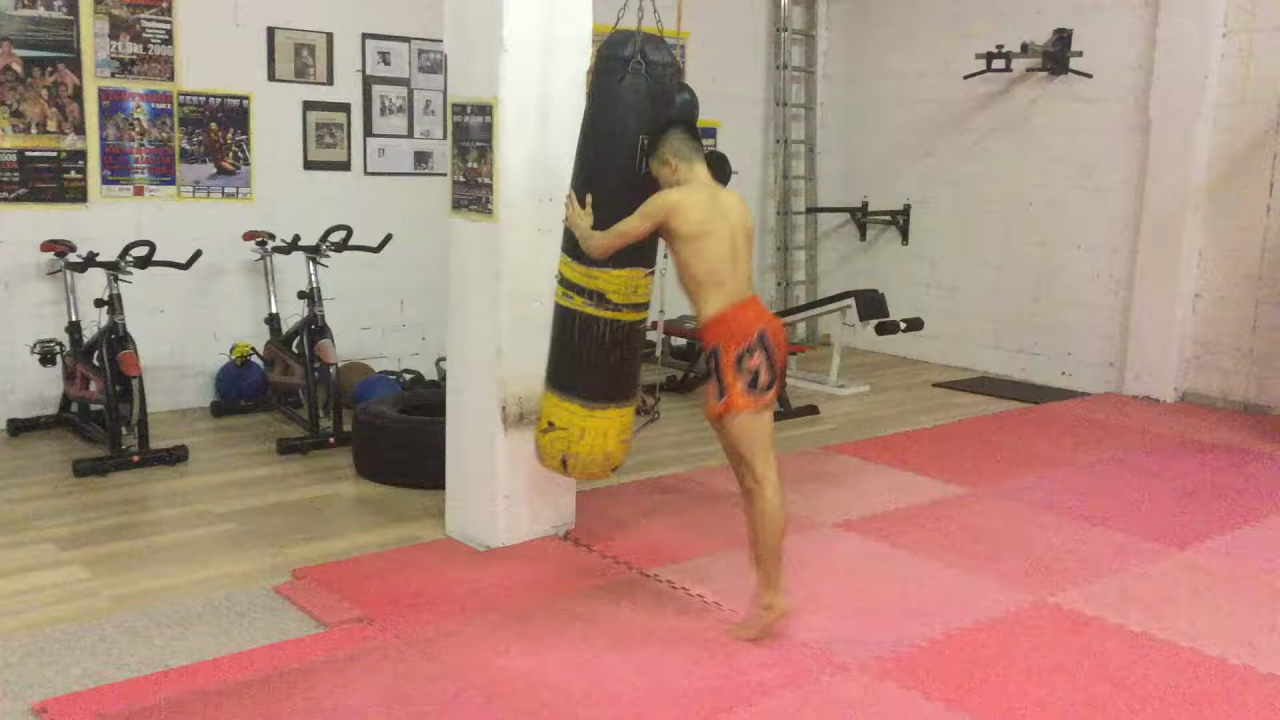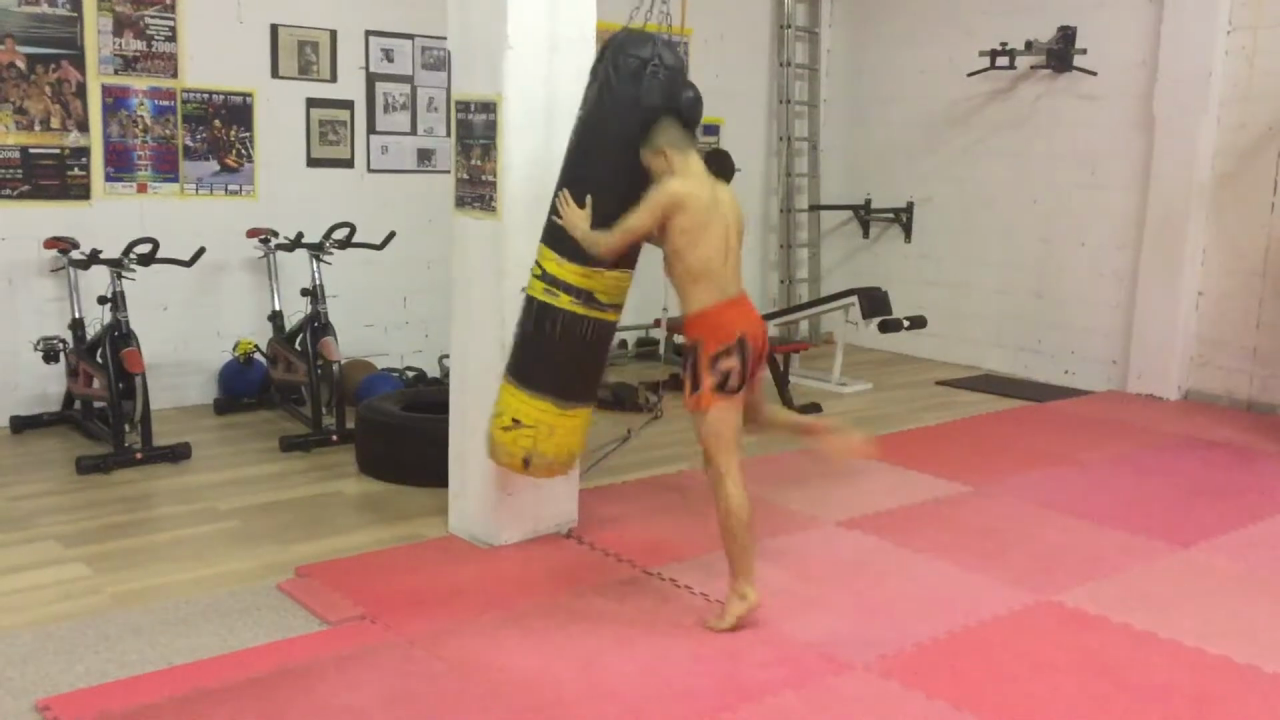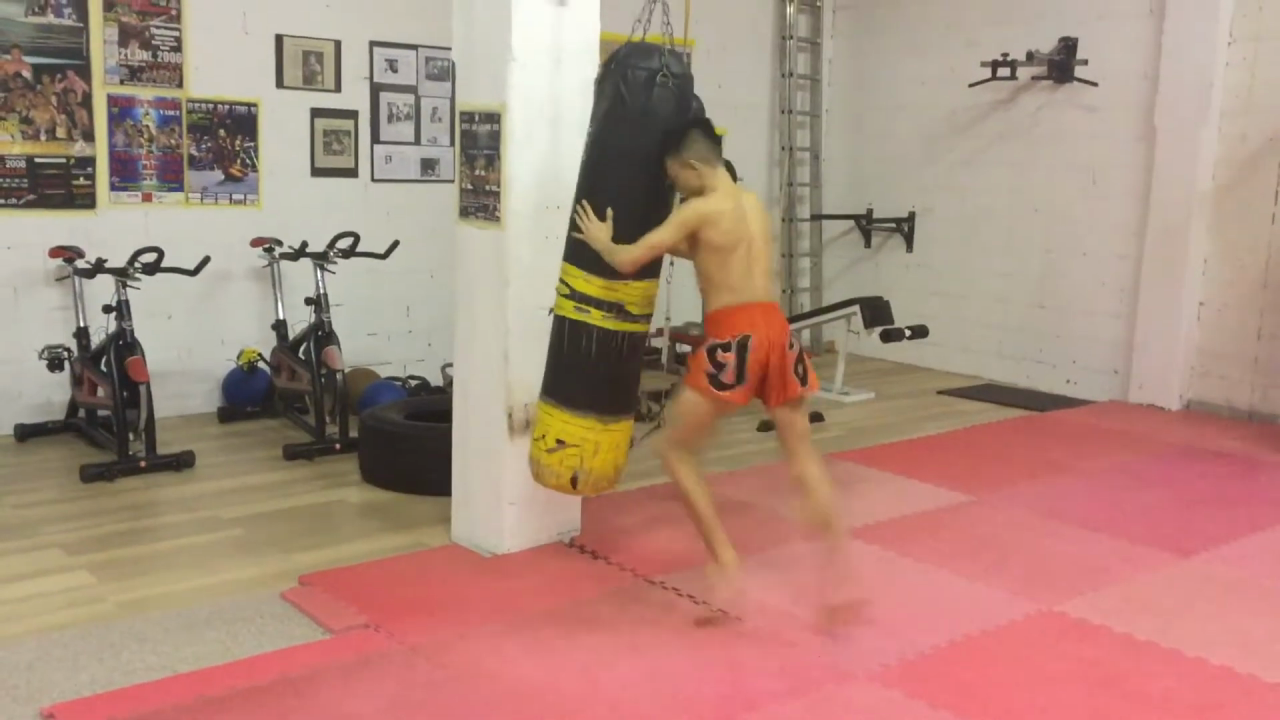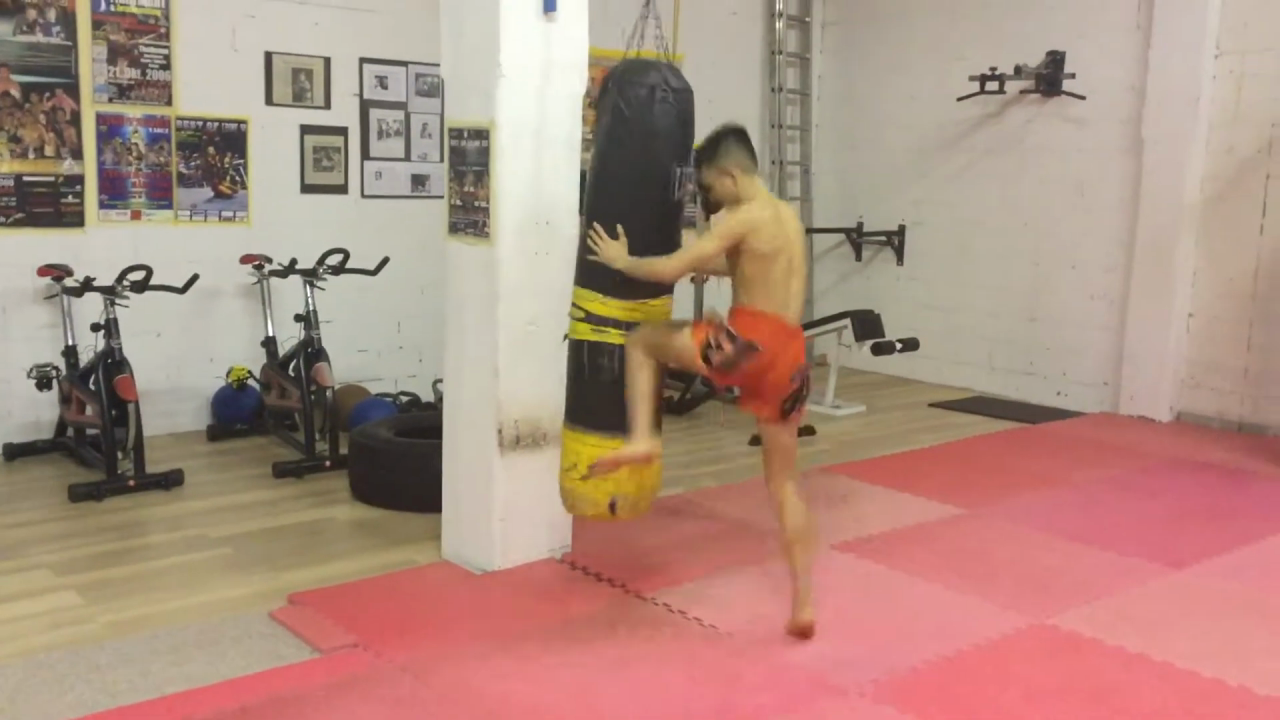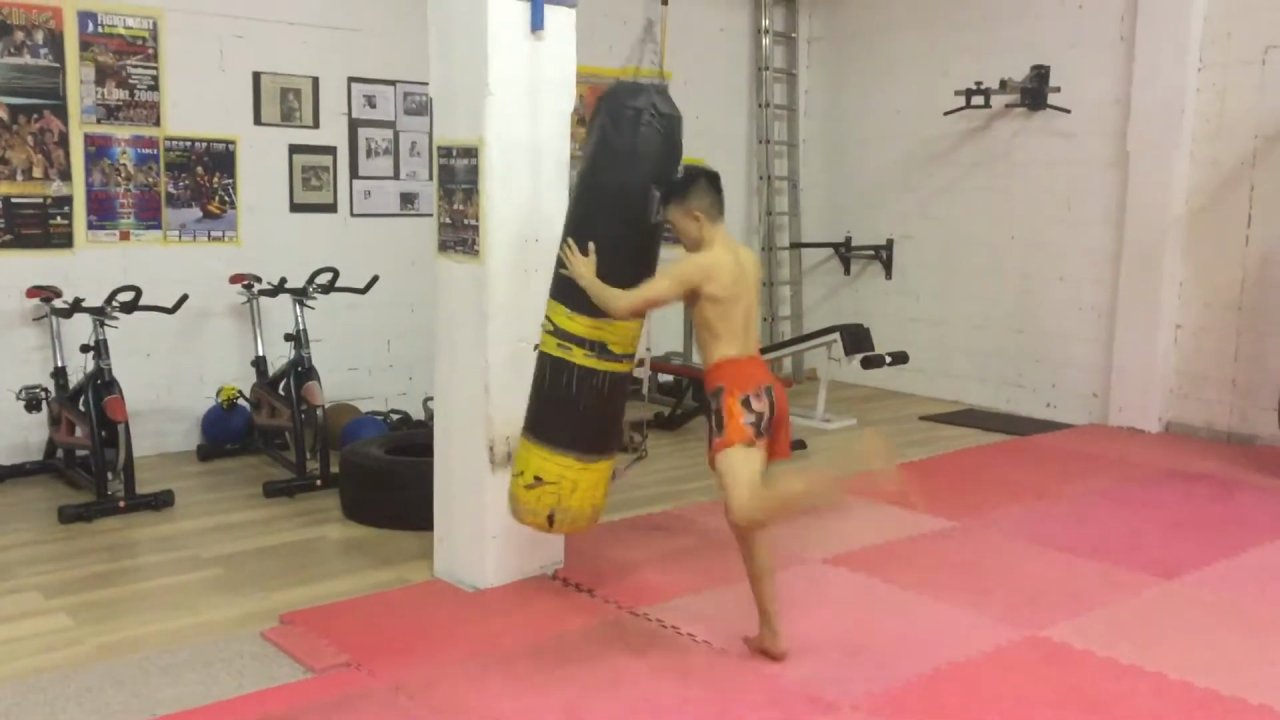
dt=1s
person 1, frame 1
left shoulder: (670, 200)
right shoulder: (737, 203)
left elbow: (599, 247)
left wrist: (582, 226)
right wrist: (662, 233)
left hip: (733, 340)
right hip: (759, 326)
left knee: (761, 475)
right knee: (744, 464)
left ankle: (772, 597)
right ankle: (767, 585)
person 1, frame 2
left shoulder: (670, 192)
right shoulder: (723, 197)
left elbow: (606, 249)
left wrist: (579, 227)
right wrist: (655, 232)
left hip: (719, 337)
right hip: (746, 322)
left knee: (723, 471)
right knee: (750, 415)
left ankle: (741, 593)
right ankle: (826, 432)
person 1, frame 3
left shoulder: (702, 210)
right shoulder: (759, 207)
left elbow: (627, 261)
left wrist: (601, 239)
right wrist: (680, 244)
left hip: (734, 342)
right hip: (777, 333)
left knee: (675, 452)
right knee: (801, 459)
left ankle: (724, 564)
right ankle: (838, 576)
person 1, frame 4
left shoulder: (742, 219)
right shoulder: (789, 215)
left elbow: (670, 270)
left wrist: (618, 259)
right wrist: (707, 259)
left hip: (748, 345)
right hip: (789, 354)
left knee: (640, 338)
right knee: (783, 483)
left ankle: (641, 439)
right ankle: (801, 607)
person 1, frame 5
left shoulder: (699, 264)
right shoulder: (745, 260)
left elbow: (622, 306)
left wrist: (586, 276)
left hip: (740, 391)
right hip: (766, 393)
left knee: (745, 510)
right knee: (743, 519)
right ankle: (770, 633)
